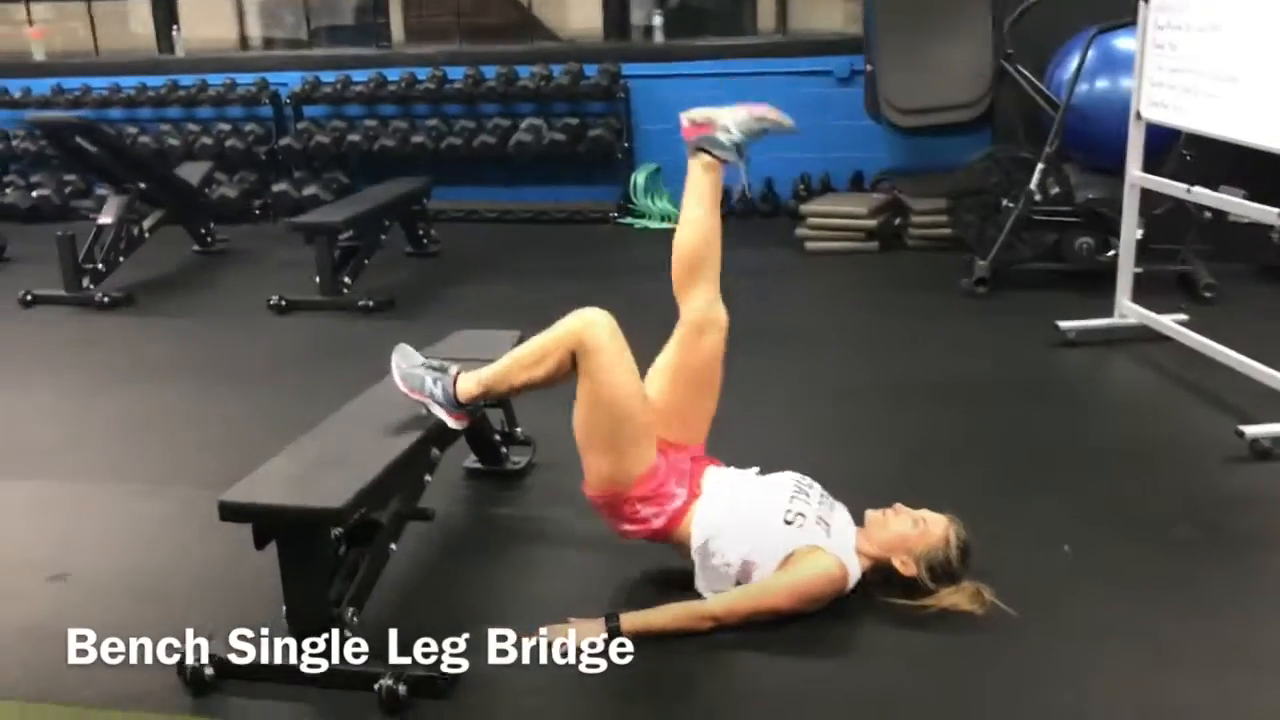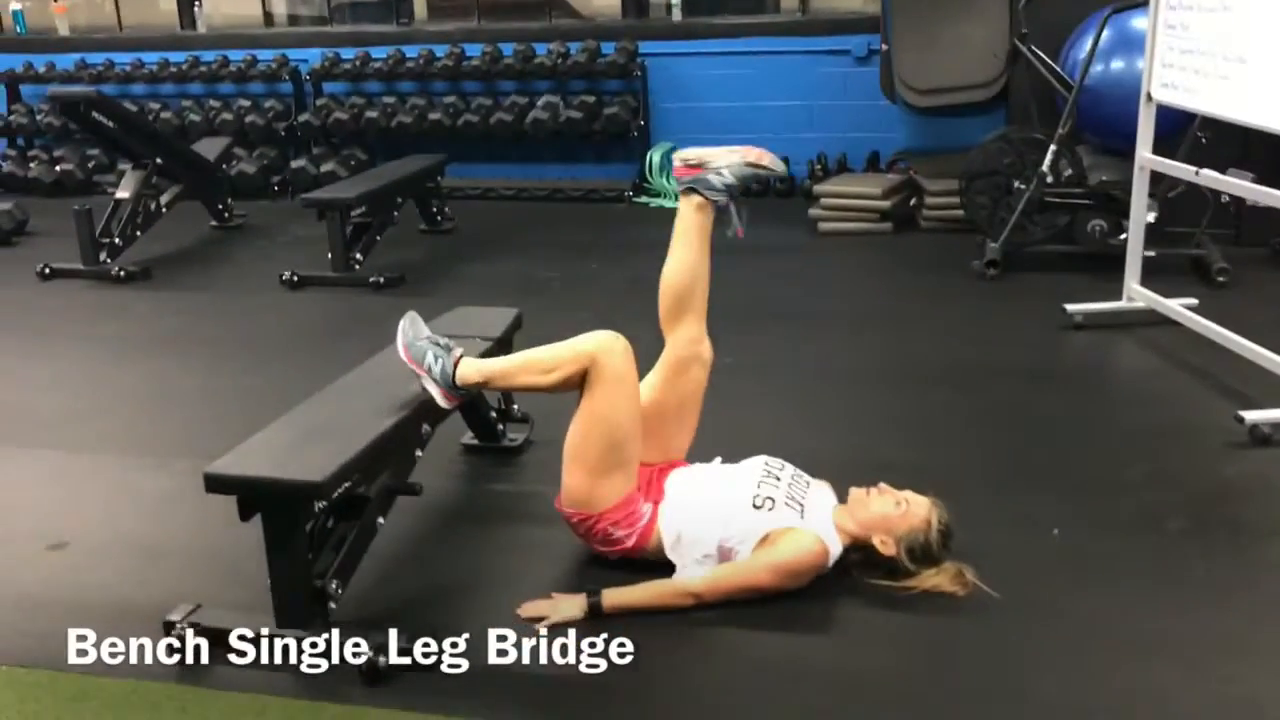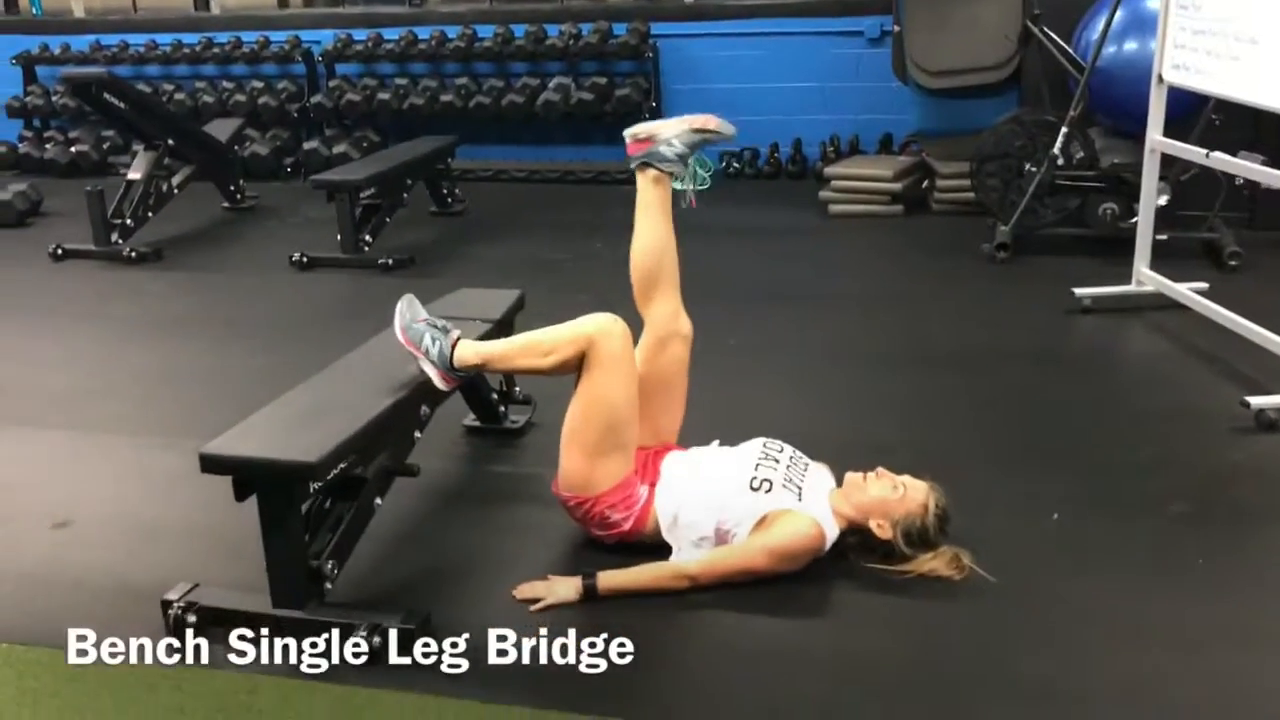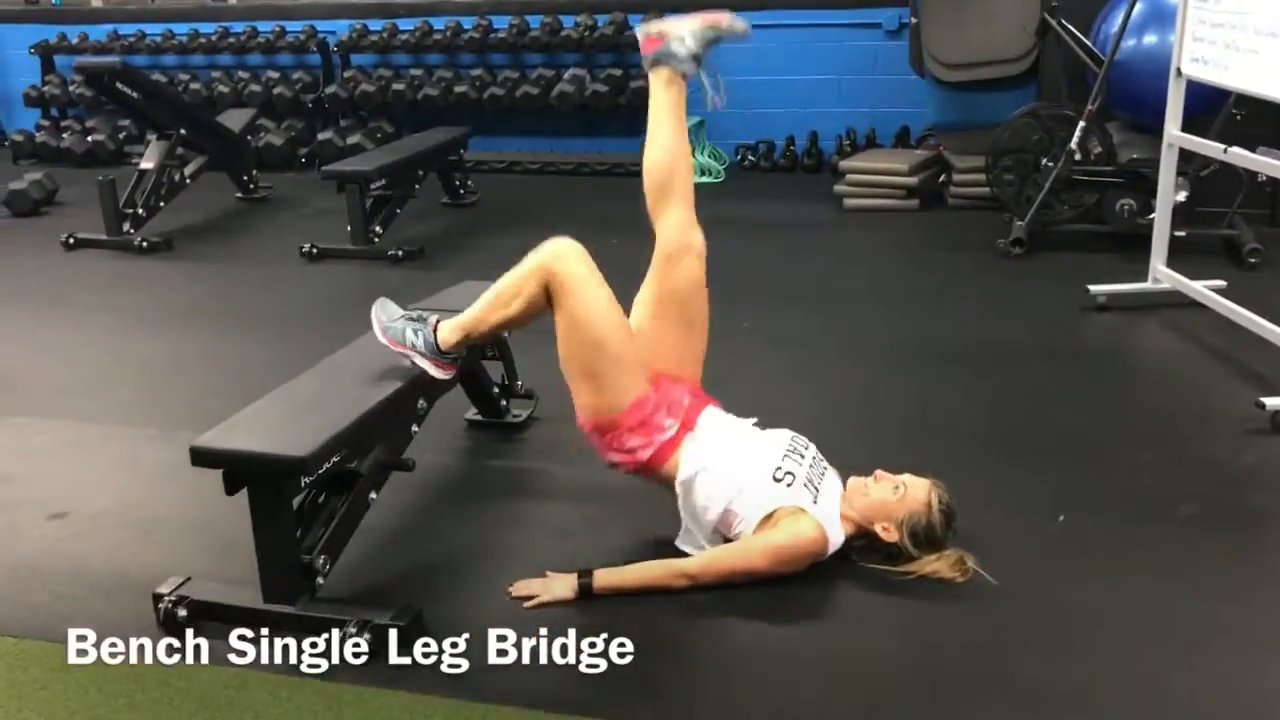
dt=0.3s
person 1, frame 1
left shoulder: (831, 573)
right shoulder: (837, 525)
left elbow: (718, 614)
left wrist: (611, 628)
left hip: (649, 499)
right hip: (678, 474)
left knee: (593, 327)
left ankle: (459, 395)
person 1, frame 2
left shoulder: (811, 550)
right shoulder: (823, 502)
left elbow: (696, 592)
left wrist: (590, 604)
left hip: (619, 515)
right hip: (655, 480)
left knee: (607, 350)
left ankle: (459, 374)
person 1, frame 3
left shoulder: (806, 535)
right shoulder: (821, 487)
left elbow: (692, 573)
left wrist: (586, 587)
left hip: (617, 500)
right hip: (652, 469)
left knee: (606, 332)
left ankle: (456, 358)
person 1, frame 4
left shoulder: (810, 535)
right shoulder: (822, 488)
left elbow: (690, 572)
left wrist: (583, 584)
left hip: (643, 429)
right hip: (676, 412)
left knee: (561, 257)
left ankle: (444, 343)
